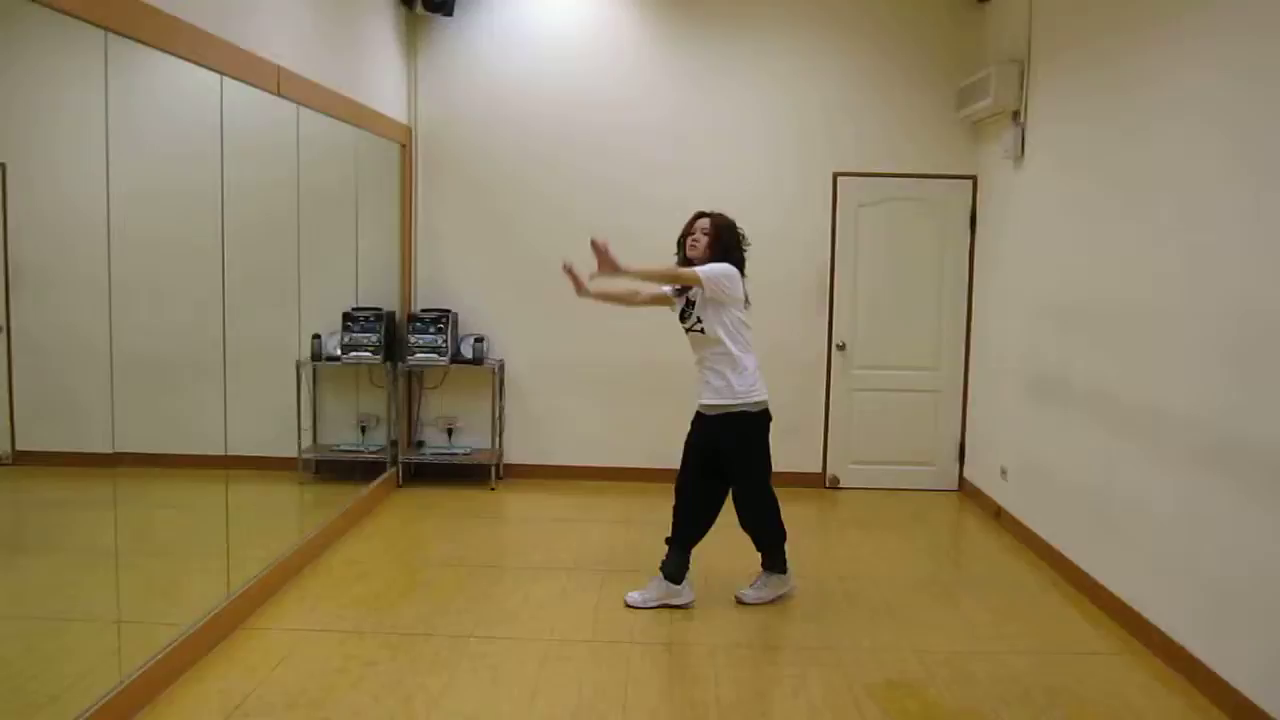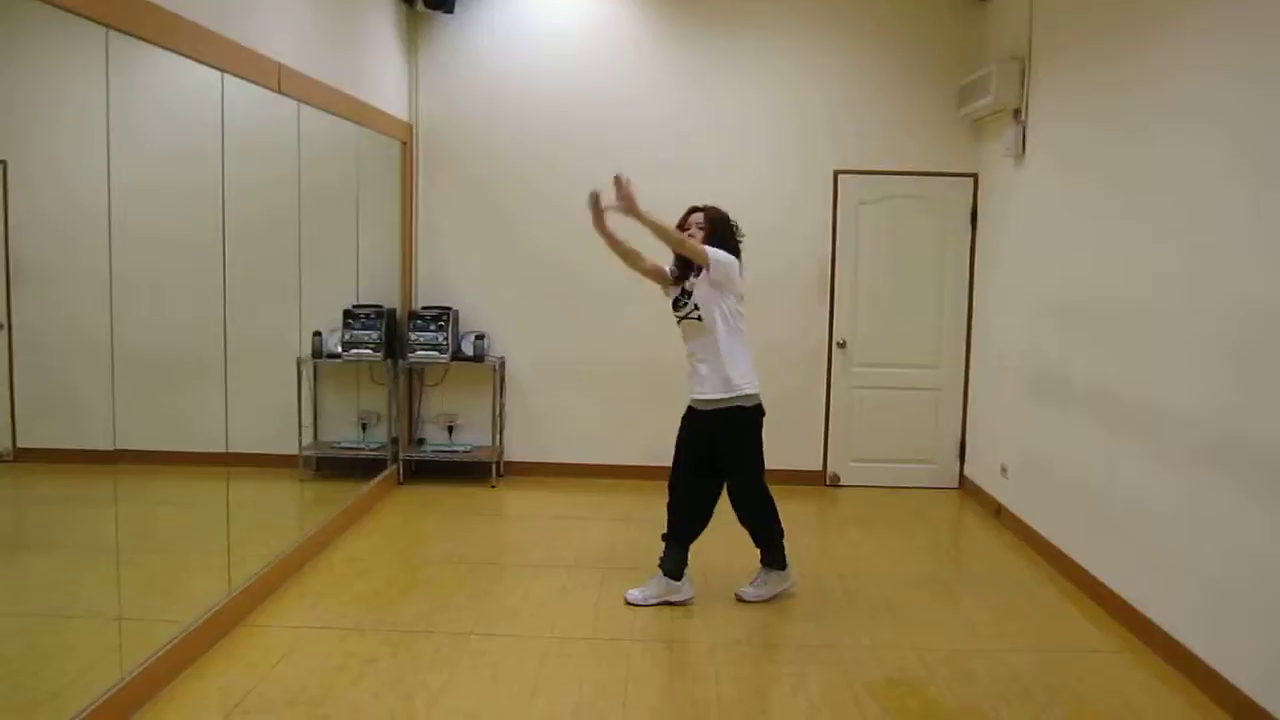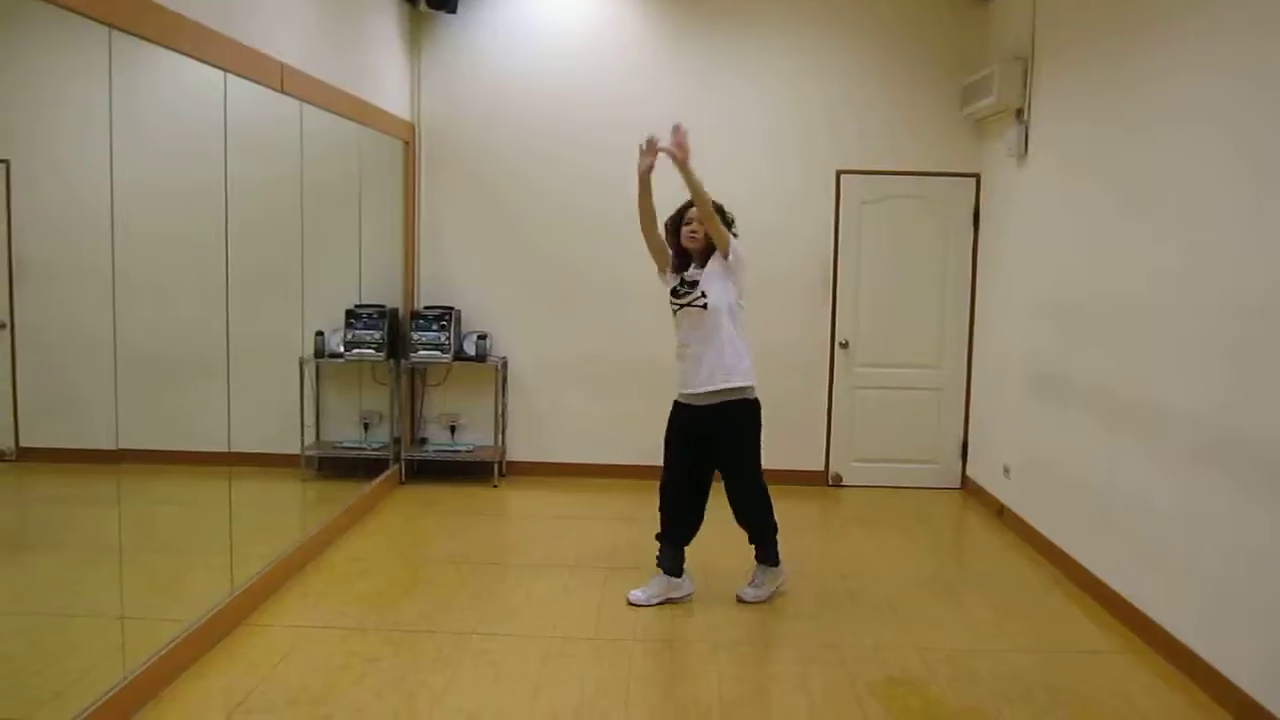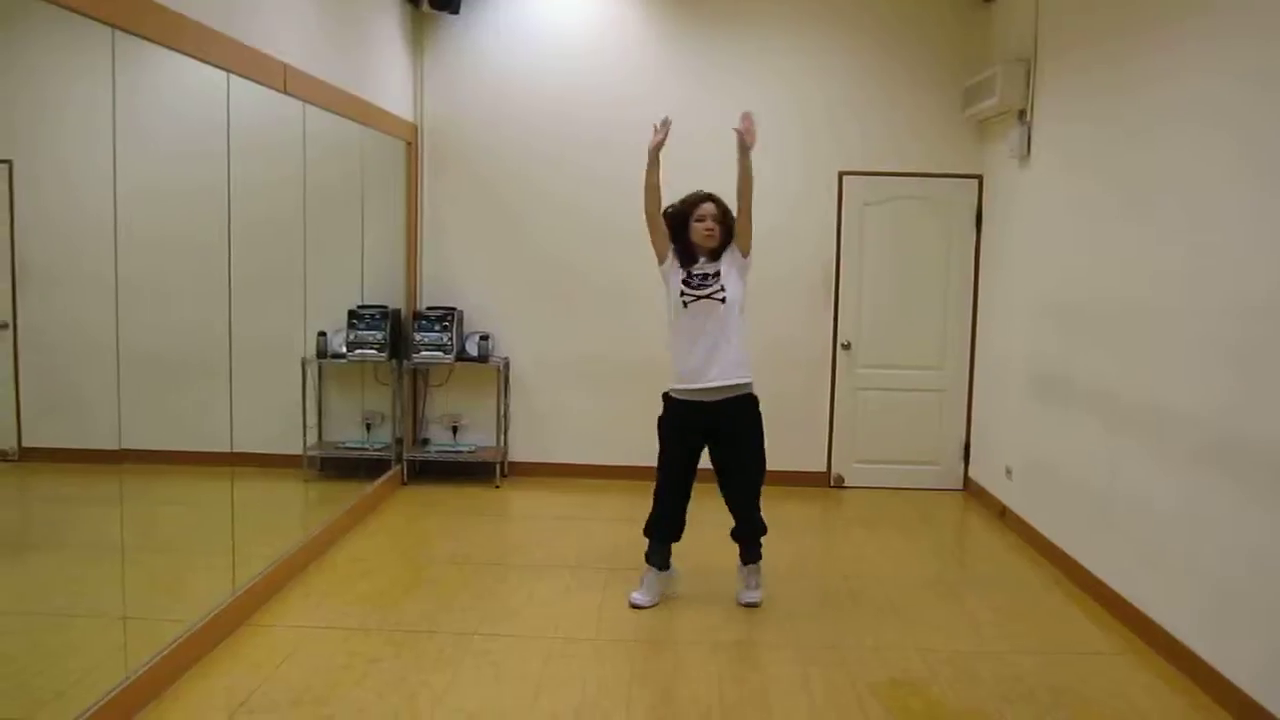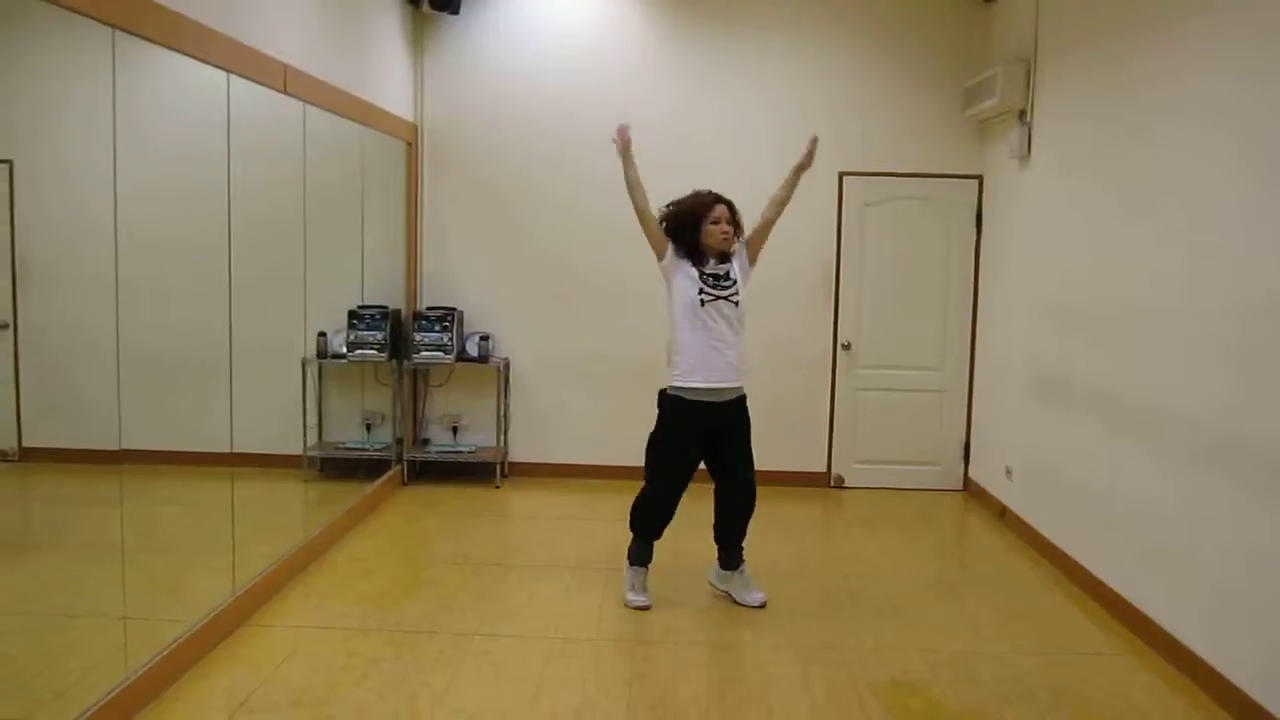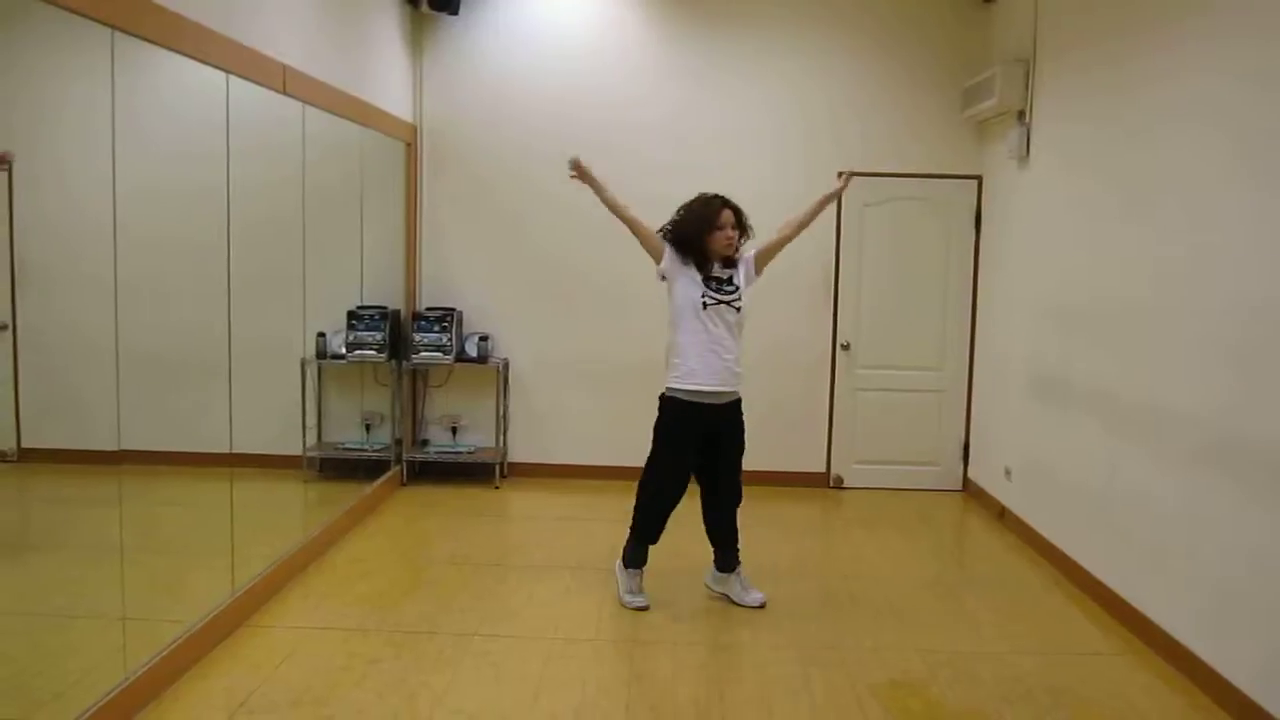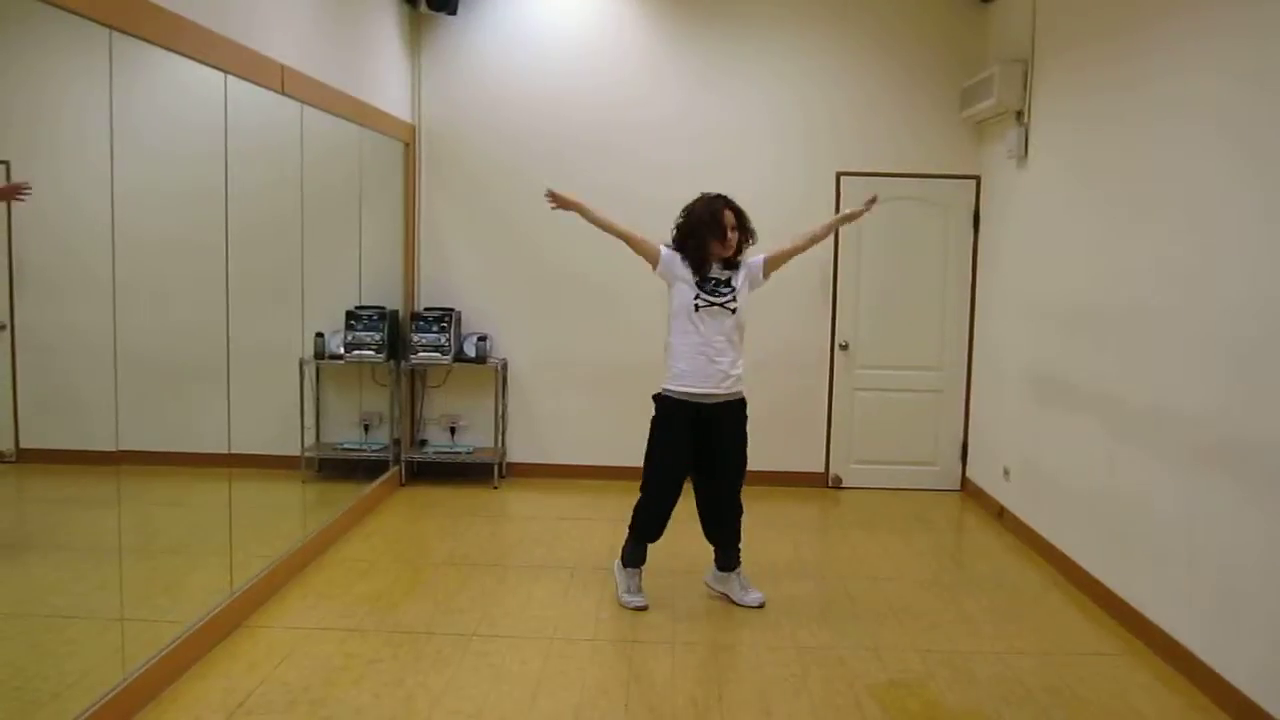
dt=0.1s
person 1, frame 1
left shoulder: (725, 277)
right shoulder: (682, 294)
left elbow: (684, 277)
right elbow: (642, 298)
left wrist: (621, 270)
right wrist: (590, 290)
left hip: (743, 410)
right hip: (710, 412)
left knee: (752, 497)
right knee: (691, 499)
left ankle: (776, 573)
right ankle: (673, 581)
person 1, frame 2
left shoulder: (723, 267)
right shoulder: (678, 280)
left elbow: (687, 246)
right elbow: (644, 265)
left wrist: (637, 213)
right wrist: (604, 229)
left hip: (736, 405)
right hip: (701, 407)
left knee: (747, 493)
right knee: (685, 494)
left ankle: (775, 569)
right ankle: (673, 578)
person 1, frame 3
left shoulder: (725, 265)
right shoulder: (672, 271)
left elbow: (710, 213)
right elbow: (650, 228)
left wrist: (684, 166)
right wrist: (645, 175)
left hip: (735, 401)
right hip: (689, 404)
left knee: (747, 491)
right knee: (679, 493)
left ankle: (769, 568)
right ankle: (671, 575)
person 1, frame 4
left shoulder: (734, 263)
right shoulder: (673, 265)
left elbow: (745, 208)
right elbow: (654, 213)
left wrist: (744, 153)
right wrist: (654, 156)
left hip: (734, 399)
right hip: (683, 400)
left knee: (743, 488)
right knee: (671, 489)
left ankle: (750, 567)
right ankle: (657, 571)
person 1, frame 5
left shoulder: (738, 264)
right shoulder: (675, 264)
left elbow: (771, 215)
right elbow: (643, 212)
left wrist: (800, 168)
right wrist: (627, 156)
left hip: (731, 402)
right hip: (683, 400)
left knee: (738, 491)
right knee: (662, 487)
left ankle: (730, 570)
right ankle: (637, 569)
person 1, frame 6
left shoulder: (743, 270)
right shoulder: (677, 266)
left elbow: (785, 233)
right elbow: (634, 223)
left wrist: (830, 196)
right wrist: (594, 182)
left hip: (727, 405)
right hip: (682, 403)
left knee: (723, 495)
right knee: (660, 489)
left ankle: (726, 572)
right ankle: (631, 569)
person 1, frame 7
left shoulder: (745, 272)
right shoulder: (677, 265)
left elbow: (795, 247)
right elbow: (625, 234)
left wrist: (846, 219)
right wrist: (573, 205)
left hip: (727, 405)
right hip: (678, 401)
left knee: (723, 493)
right knee: (660, 490)
left ankle: (727, 571)
right ankle: (630, 570)
